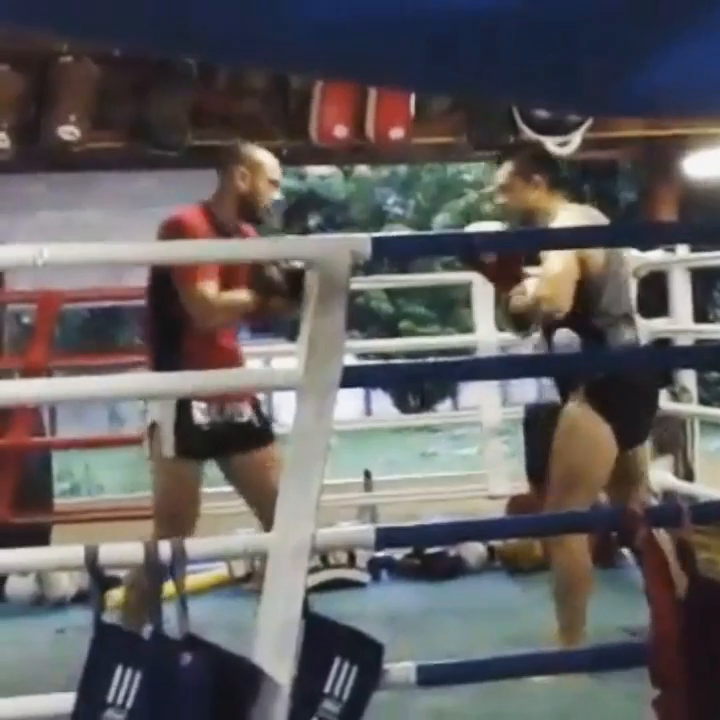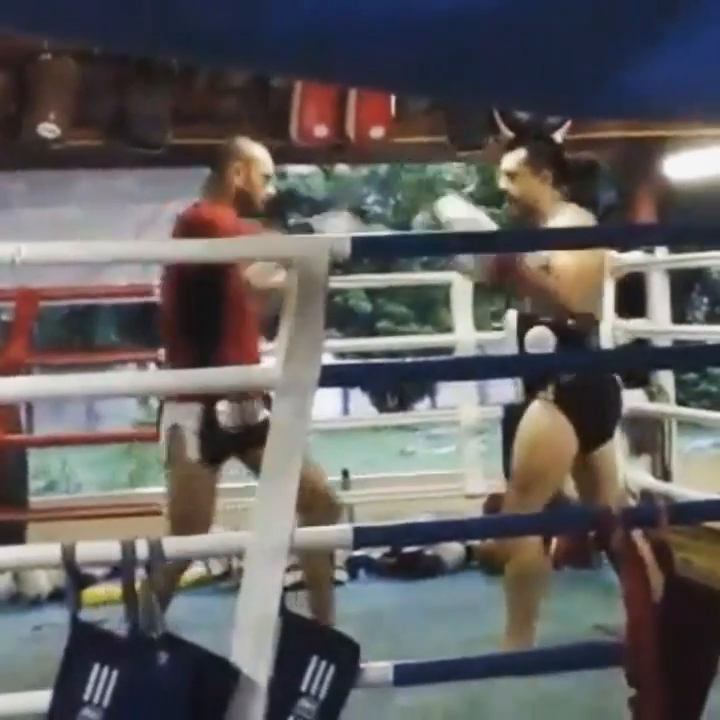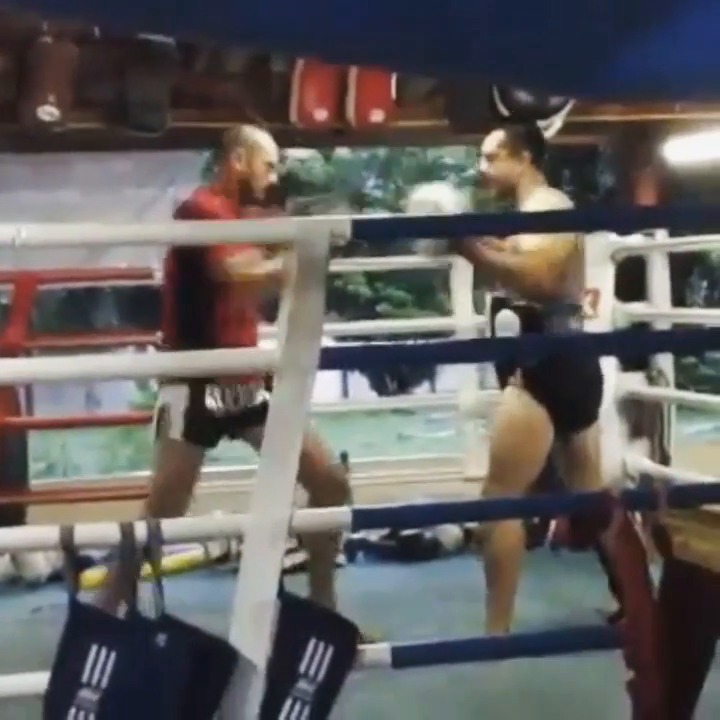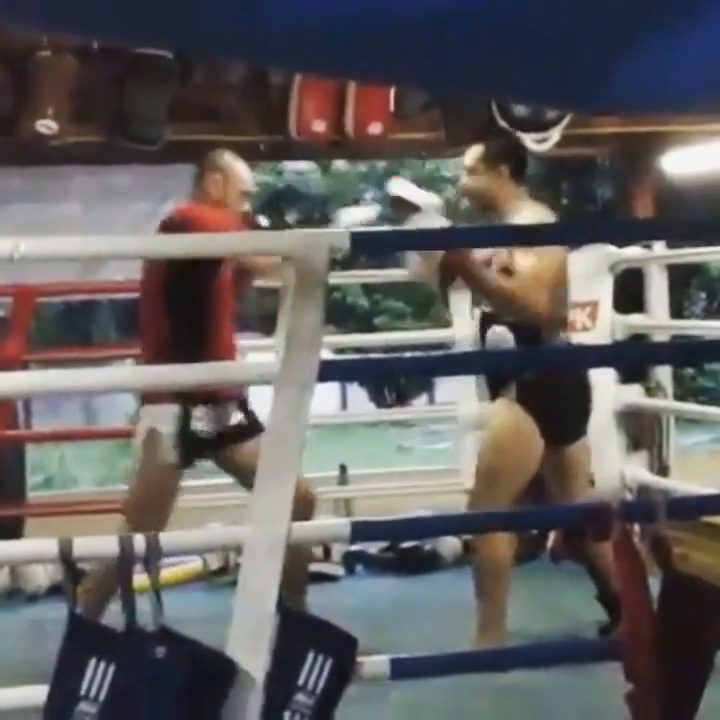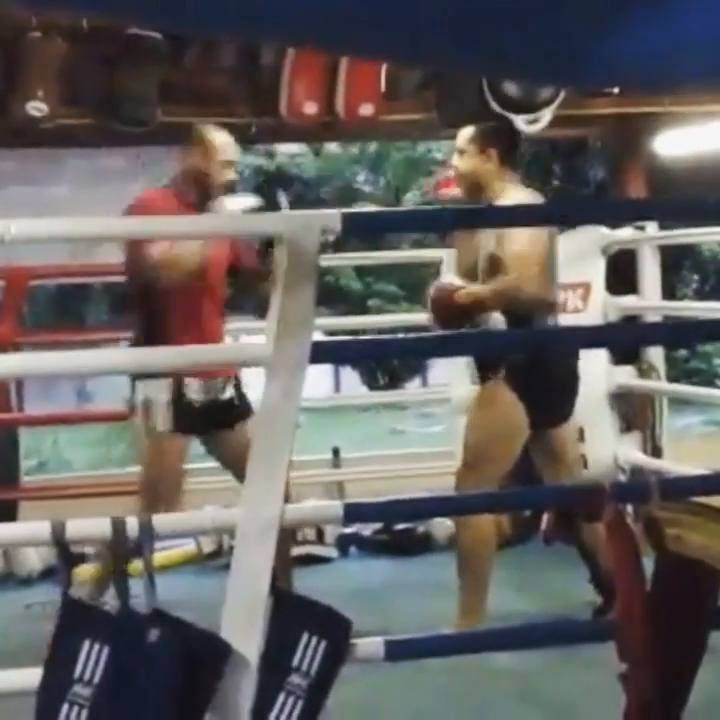
dt=1s
person 1, frame 1
left shoulder: (563, 228)
right shoulder: (587, 219)
left elbow: (554, 302)
left wrist: (517, 300)
right wrist: (521, 281)
left hip: (603, 384)
right hip: (631, 377)
left knee: (562, 517)
right knee: (632, 509)
left ankle: (570, 648)
person 1, frame 2
left shoulder: (572, 225)
right shoulder: (533, 229)
left elbow: (574, 298)
right elbow: (506, 283)
left wrist: (516, 270)
right wrist: (499, 267)
left hip: (568, 384)
right hip: (578, 384)
left knee: (519, 513)
right knee: (611, 514)
left ankle: (517, 646)
person 1, frame 3
left shoulder: (543, 206)
right shoulder: (531, 211)
left elbow: (536, 278)
right elbow: (516, 273)
left wrist: (471, 247)
right wrist: (478, 244)
left hip: (544, 367)
right hip: (572, 364)
left knee: (500, 498)
right knee: (593, 495)
left ankle: (497, 630)
person 1, frame 4
left shoulder: (530, 223)
right shoulder: (504, 226)
left elbow: (534, 303)
right elbow: (499, 286)
left wrist: (471, 268)
right wrist: (464, 260)
left hip: (535, 382)
right hip: (554, 379)
left knee: (486, 509)
right knee: (580, 507)
left ankle: (490, 641)
right ankle: (628, 616)
person 1, frame 5
left shoulder: (516, 208)
right shoulder: (504, 209)
left elbow: (524, 286)
right elbow: (471, 268)
left wrist: (465, 298)
left hip: (522, 361)
right hip: (550, 356)
left knee: (474, 490)
right knee: (570, 487)
left ankle: (469, 624)
person 2, frame 1
left shoulder: (247, 235)
right shoulder: (185, 227)
left elbow: (263, 312)
right elbow: (207, 312)
left wrist: (292, 288)
right wrist: (264, 286)
left hip: (236, 401)
right hip: (184, 403)
right knee: (172, 539)
person 2, frame 2
left shoulder: (236, 226)
right shoulder: (206, 221)
right elbow: (261, 288)
left hip: (245, 400)
right hip: (198, 407)
left knee: (322, 504)
right knee: (186, 542)
left ankle: (326, 633)
person 2, frame 3
left shoulder: (247, 213)
right shoulder: (201, 212)
right elbow: (245, 280)
left hip: (248, 384)
right hip: (197, 389)
left knee: (330, 484)
right knee: (162, 519)
left ankle: (324, 610)
person 2, frame 4
left shoulder: (214, 235)
right shoulder: (188, 221)
right elbow: (267, 263)
left wrist: (245, 267)
left hip: (223, 403)
right hip: (176, 406)
left knee: (299, 502)
right knee: (140, 537)
person 2, frame 5
right shoulder: (151, 207)
left elbow: (256, 276)
right elbow: (166, 269)
left hip: (217, 378)
right hip: (168, 379)
right knee: (160, 513)
